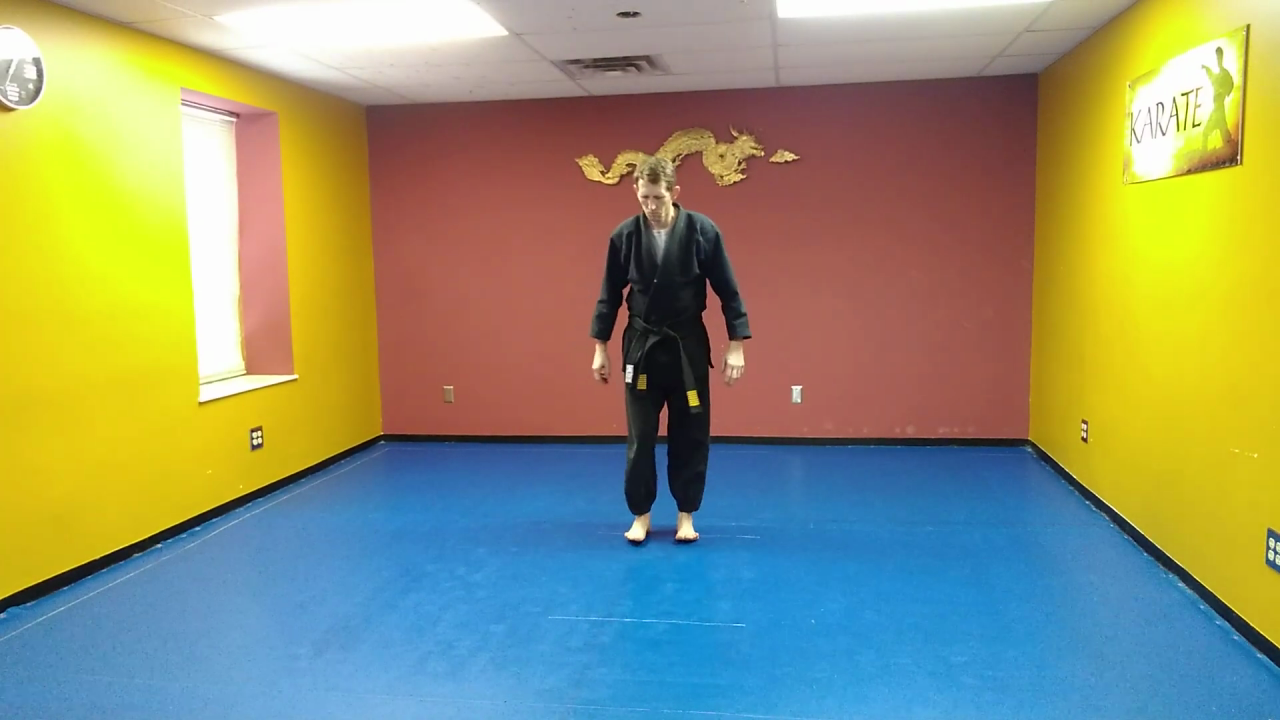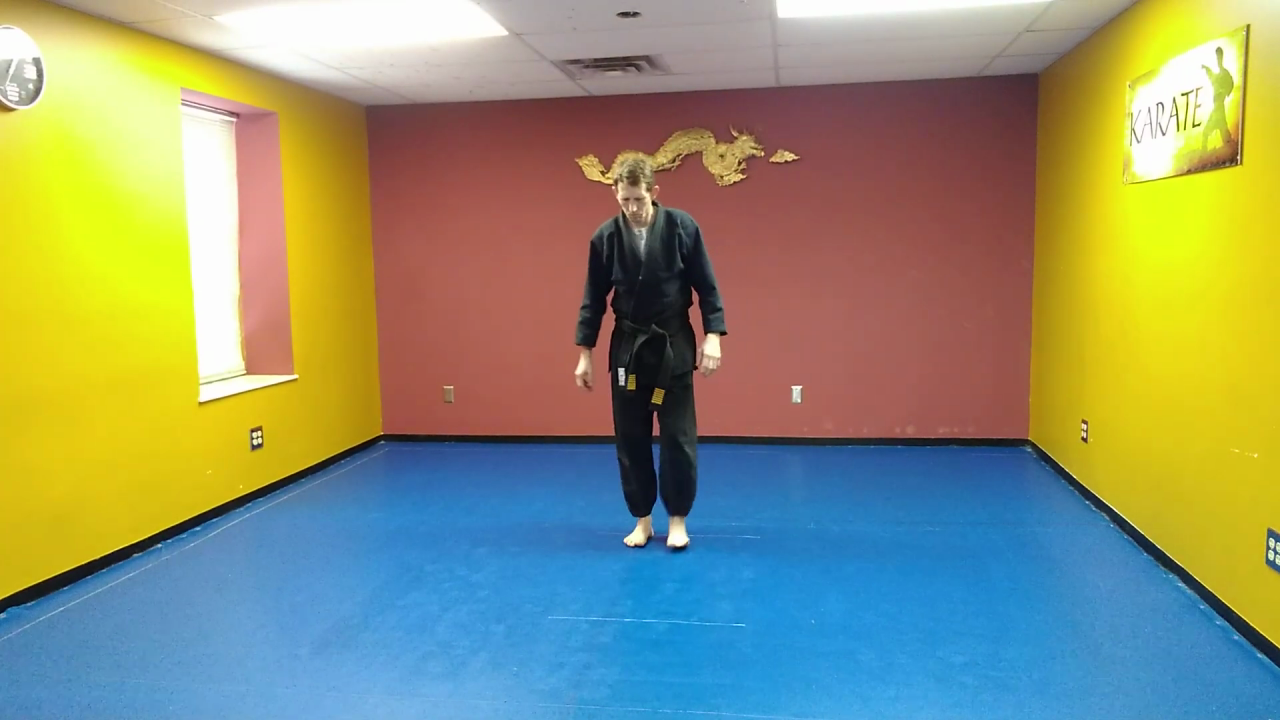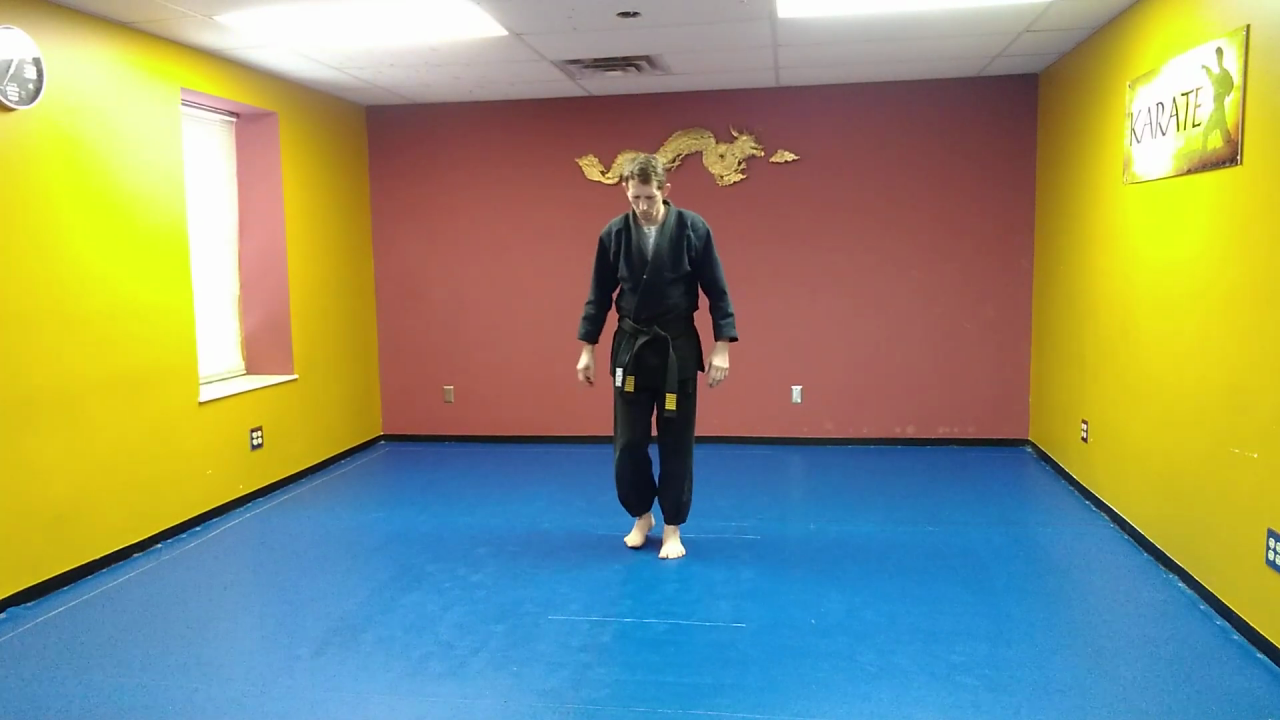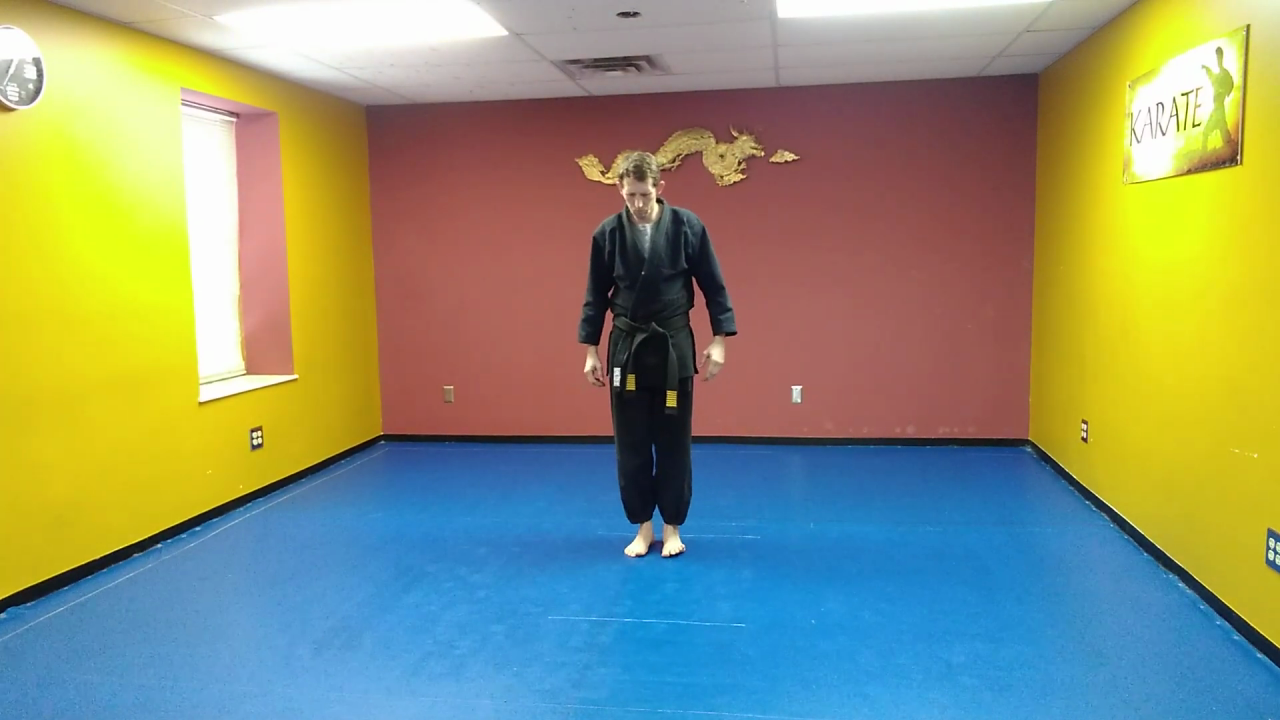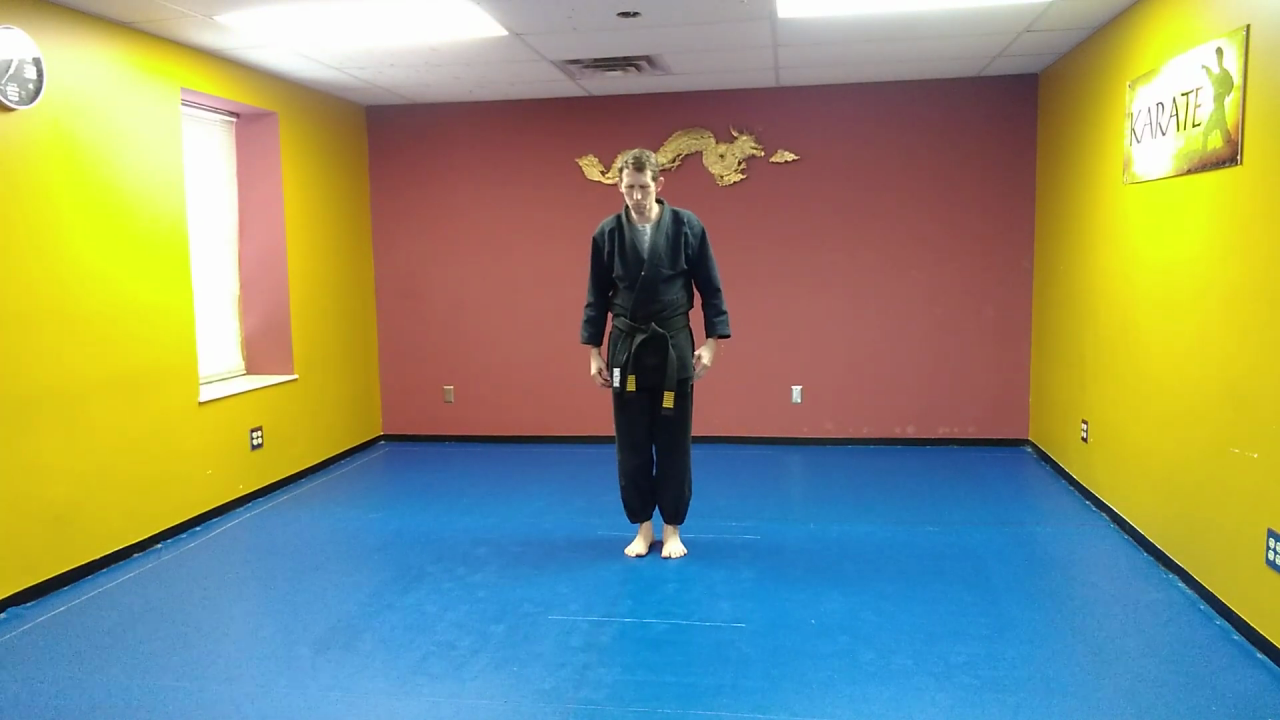
dt=0.5s
person 1, frame 1
left shoulder: (702, 230)
right shoulder: (624, 235)
left elbow: (728, 291)
right elbow: (610, 294)
left wrist: (736, 344)
right wrist: (600, 347)
left hip: (687, 344)
right hip: (641, 344)
left knee: (690, 437)
right knee: (640, 437)
left ankle: (685, 515)
right ankle: (641, 516)
person 1, frame 2
left shoulder: (682, 226)
right shoulder: (605, 237)
left elbow: (707, 286)
right elbow: (594, 299)
left wrist: (712, 335)
right wrist: (585, 353)
left hip: (674, 342)
right hip: (628, 344)
left knee: (678, 436)
right knee: (631, 438)
left ankle: (677, 520)
right ankle: (643, 520)
person 1, frame 3
left shoulder: (692, 228)
right shoulder: (614, 233)
left elbow: (716, 291)
right elbow: (600, 294)
left wrist: (721, 345)
right wrist: (587, 348)
left hip: (677, 347)
right hip: (631, 345)
left knee: (676, 443)
right knee: (629, 442)
left ankle: (672, 530)
right ankle: (641, 517)
person 1, frame 4
left shoulder: (687, 225)
right shoulder: (608, 232)
left elbow: (713, 285)
right elbow: (596, 295)
left wrist: (719, 339)
right wrist: (590, 350)
left hip: (673, 344)
right hip: (626, 345)
left knee: (673, 442)
right knee: (631, 444)
left ankle: (672, 528)
right ankle: (643, 527)
person 1, frame 5
left shoulder: (687, 226)
right shoulder: (607, 232)
left elbow: (710, 288)
right elbow: (598, 296)
left wrist: (711, 341)
right wrist: (594, 351)
left hip: (674, 345)
right hip: (627, 346)
left knee: (674, 443)
right knee: (631, 444)
left ankle: (672, 529)
right ankle: (643, 527)
